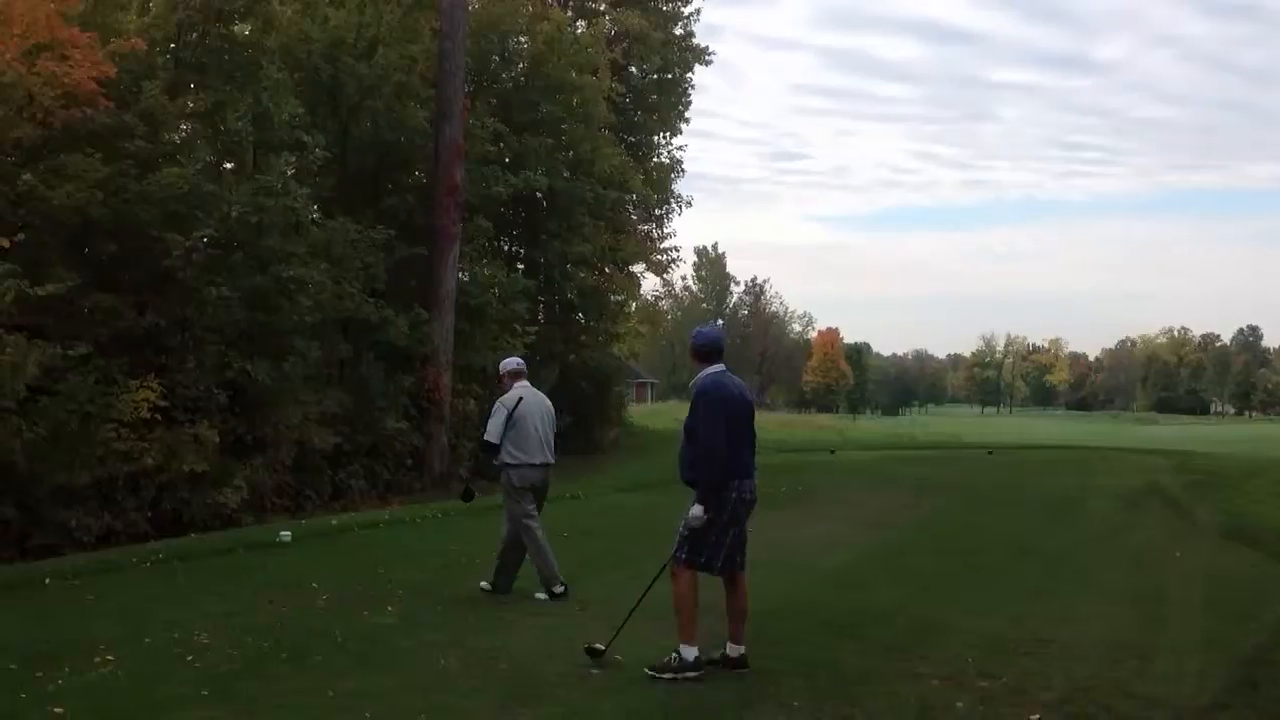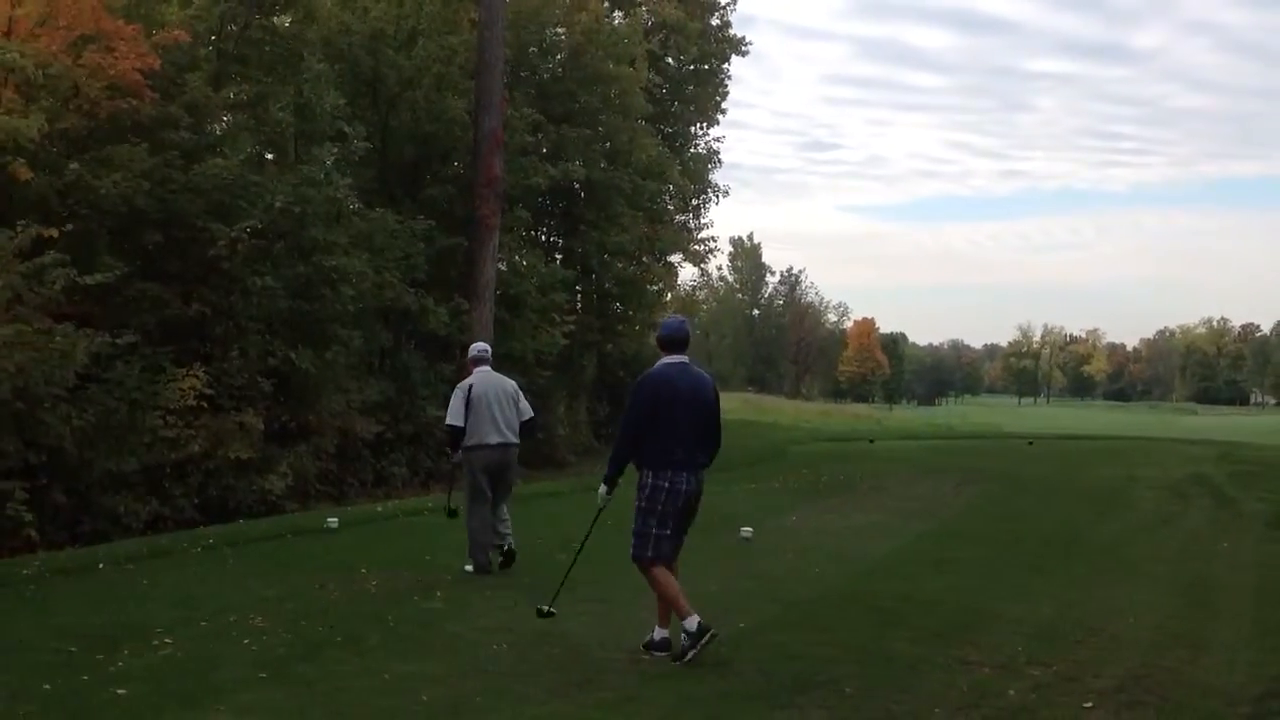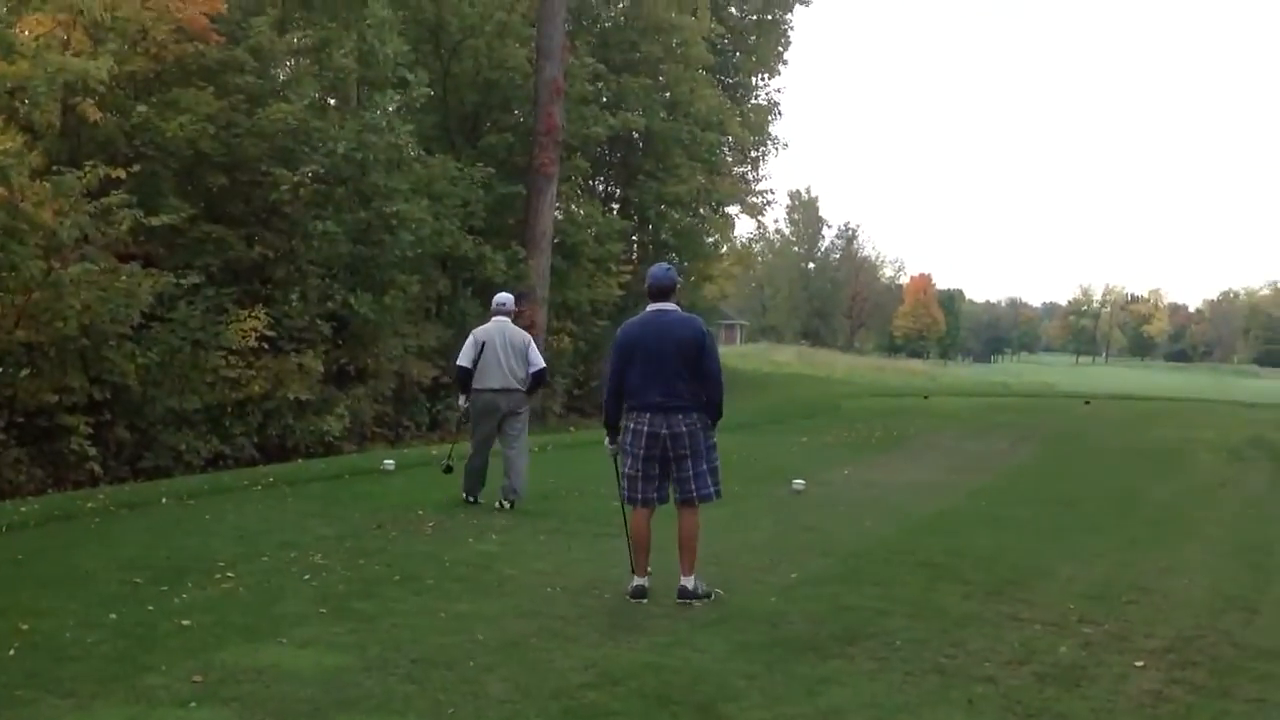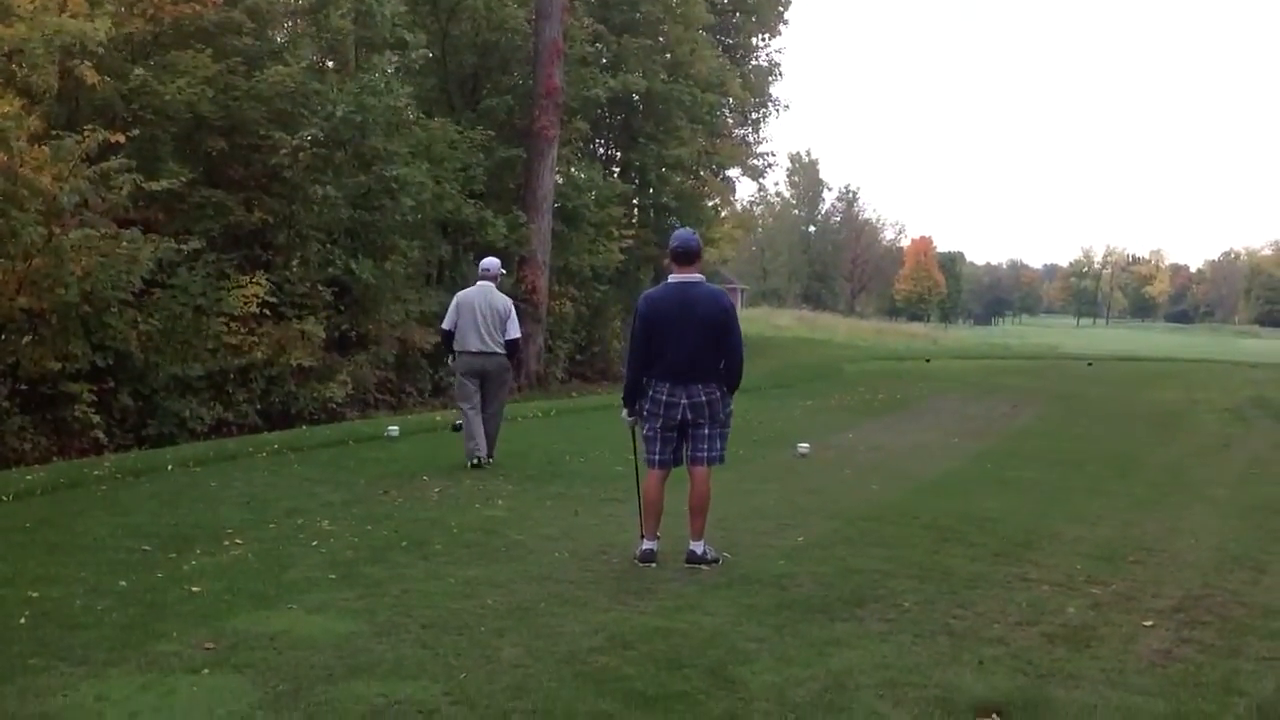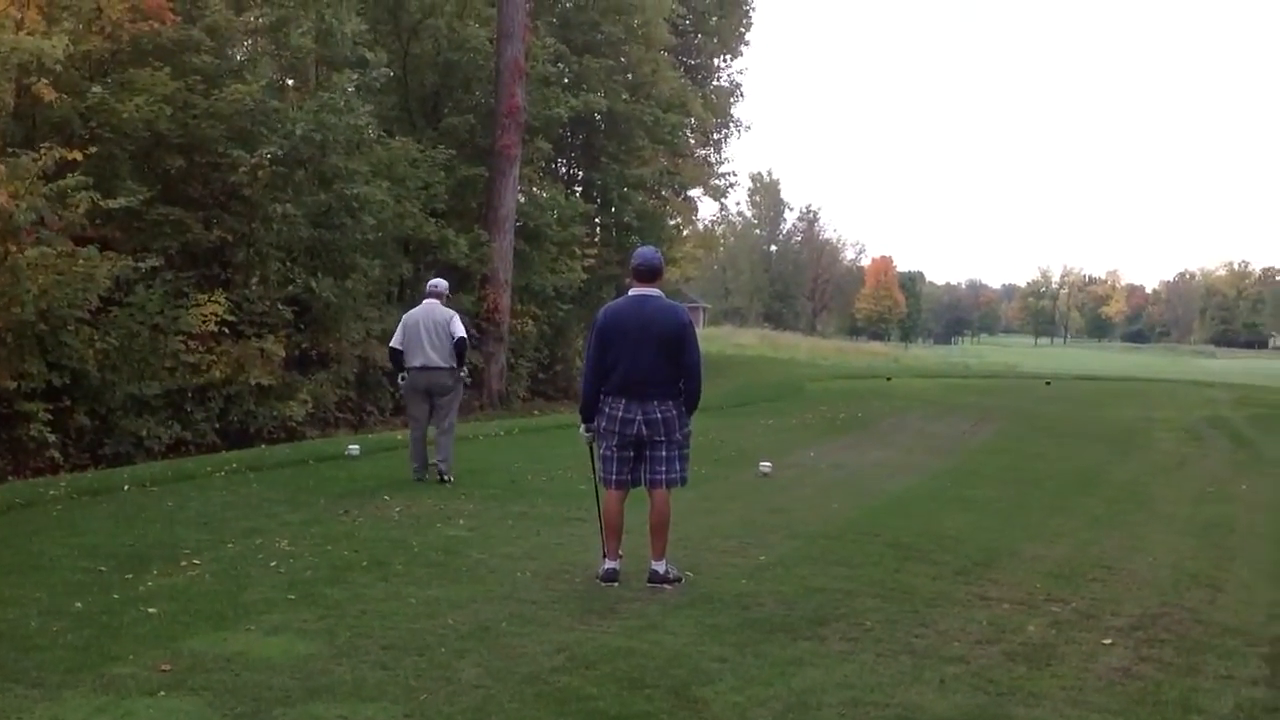
dt=1s
person 1, frame 1
left shoulder: (708, 388)
right shoulder: (739, 387)
left elbow: (712, 450)
left wrist: (702, 500)
left hip: (720, 492)
right hip: (742, 486)
left knee: (683, 565)
right knee: (732, 570)
left ankle: (687, 654)
right ankle: (735, 650)
person 1, frame 2
left shoulder: (652, 381)
right shoulder: (705, 382)
left elbow: (629, 435)
right elbow: (714, 437)
left wrist: (610, 480)
left hip: (659, 478)
right hip: (691, 478)
left knee: (648, 559)
right knee: (664, 557)
left ankle: (693, 625)
right ankle: (661, 634)
person 1, frame 3
left shoulder: (629, 331)
right shoulder: (695, 327)
left elbow: (615, 384)
right elbow: (713, 380)
left wrist: (612, 429)
right wrist: (711, 420)
left hip: (642, 423)
right hip: (687, 422)
left knee: (642, 505)
right knee: (689, 504)
left ankle: (639, 581)
right ankle: (688, 582)
person 1, frame 4
left shoulder: (651, 300)
right shoulder: (719, 299)
left elbow: (637, 356)
right elbow: (734, 353)
left wrist: (631, 401)
right wrist: (728, 390)
left hip: (660, 393)
right hip: (706, 393)
left knee: (655, 470)
right knee: (700, 470)
left ankle: (648, 545)
right ankle: (697, 547)
person 1, frame 5
left shoulder: (609, 313)
right shoulder: (678, 315)
left elbow: (593, 369)
right elbow: (692, 370)
left wrist: (587, 416)
right wrist: (687, 410)
left hip: (616, 409)
right hip: (664, 410)
left knee: (614, 489)
right knee: (660, 490)
left ankle: (610, 564)
right ankle: (659, 567)
person 2, frame 1
left shoulder: (506, 401)
right shoulder: (545, 401)
left elbow: (490, 443)
left wrist: (498, 455)
left hip: (518, 472)
right hip: (543, 470)
left knee: (528, 527)
right knee: (518, 525)
left ankle: (554, 583)
right ankle: (501, 581)
person 2, frame 2
left shoulder: (465, 387)
right shoulder: (509, 384)
left elbow: (454, 426)
right elbow: (527, 420)
left wrist: (455, 450)
left hip: (478, 452)
right hip: (508, 451)
left knee: (478, 506)
right knee: (498, 501)
left ankle: (481, 562)
right ankle: (504, 543)
person 2, frame 3
left shoulder: (478, 333)
right shoulder: (523, 336)
left elbow: (463, 367)
right elbow: (540, 371)
left wrist: (463, 394)
right wrist: (527, 392)
left hip: (484, 397)
right hip: (515, 398)
left knee: (480, 447)
right knee: (515, 448)
left ankle: (472, 492)
right ankle: (510, 497)
person 2, frame 4
left shoulder: (461, 297)
right shoulder: (505, 302)
left elbow: (447, 330)
right elbow: (513, 340)
left wrist: (452, 352)
right wrist: (510, 361)
left hip: (467, 360)
right hip: (496, 361)
left knee: (470, 408)
right knee: (491, 410)
left ankle: (476, 454)
right ankle: (487, 455)
person 2, frame 5
left shoulder: (409, 316)
right shoulder: (449, 315)
left elbow: (394, 349)
right elbow: (461, 340)
left wrist: (401, 371)
right wrist: (460, 365)
left hip: (416, 376)
right hip: (445, 376)
left knee: (417, 425)
right knee: (445, 426)
left ankle: (419, 472)
right ankle: (443, 471)
